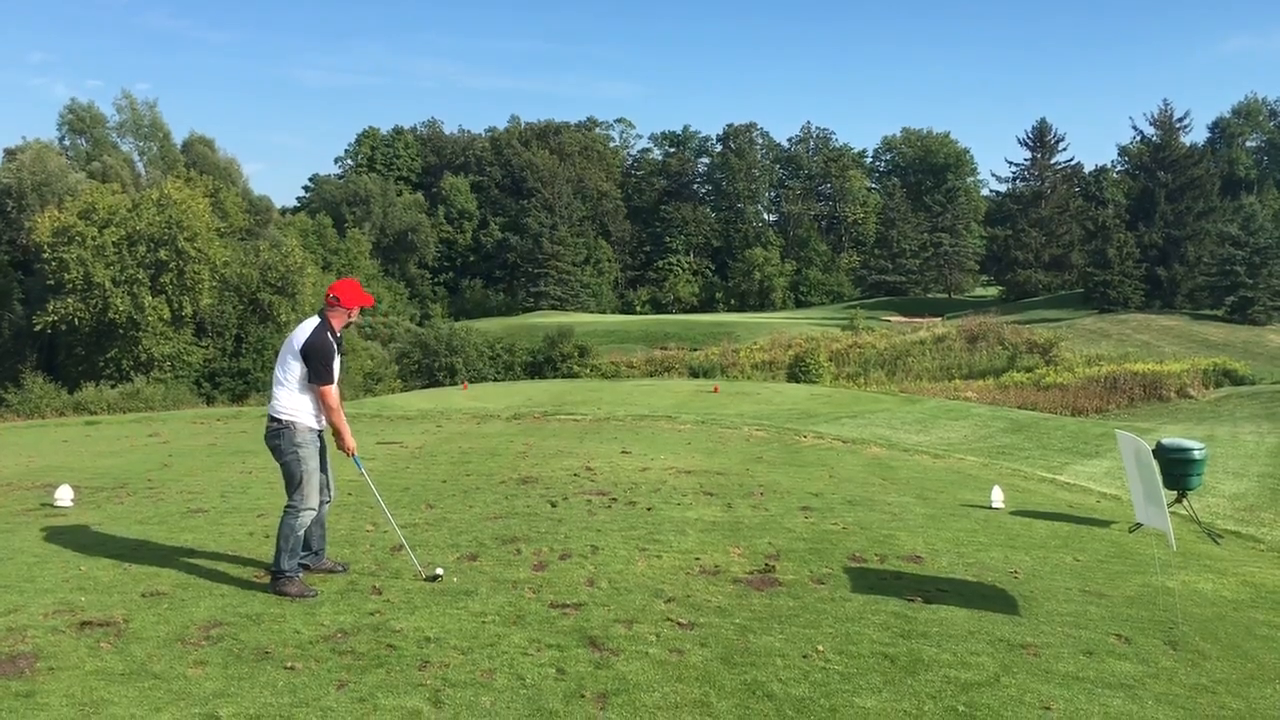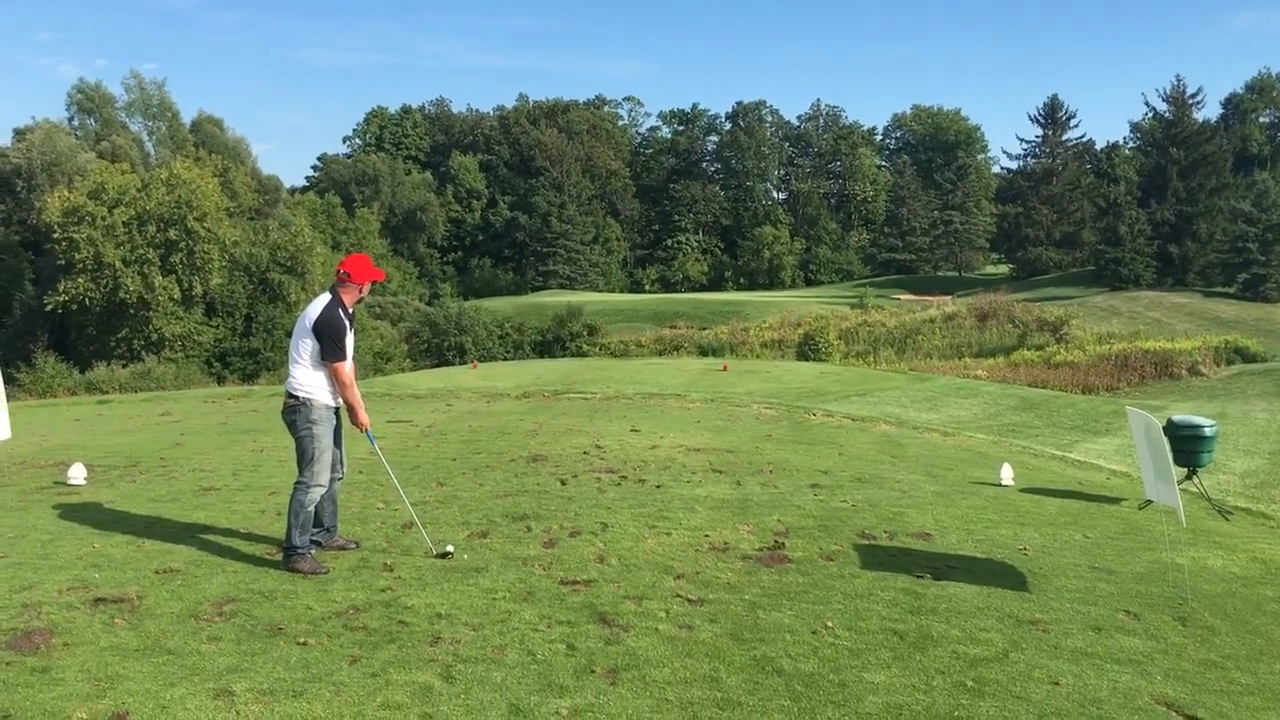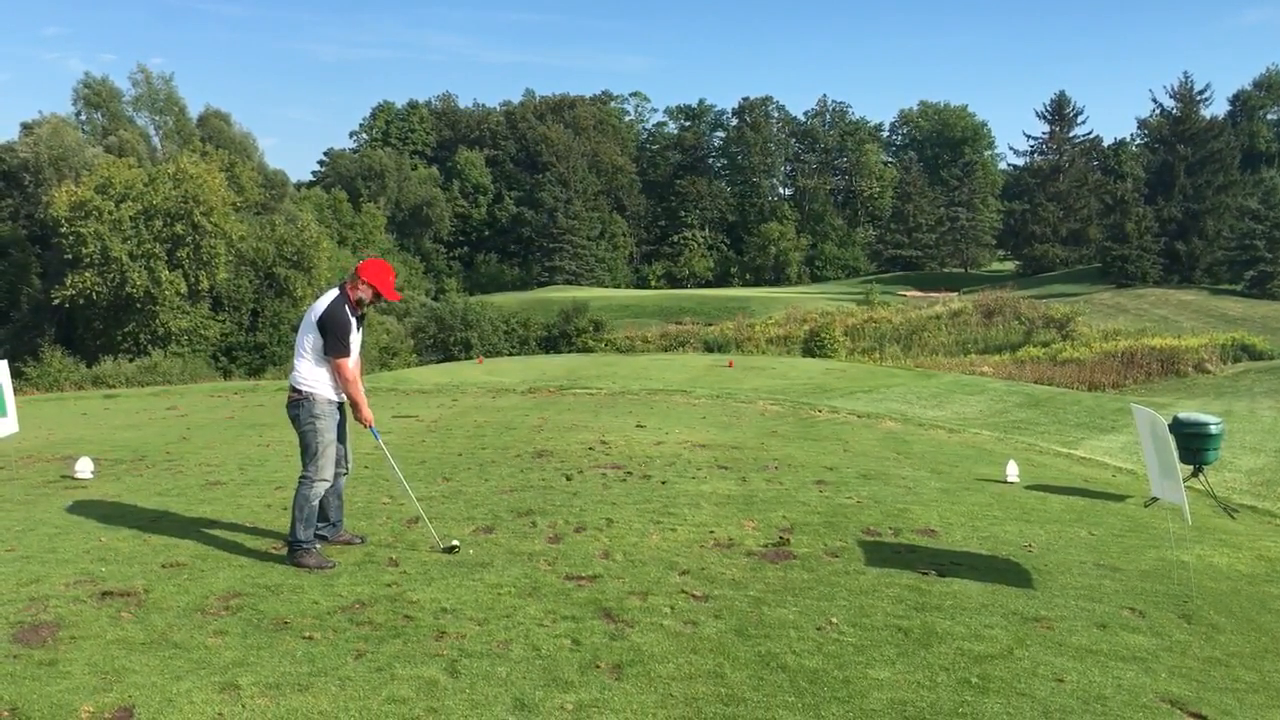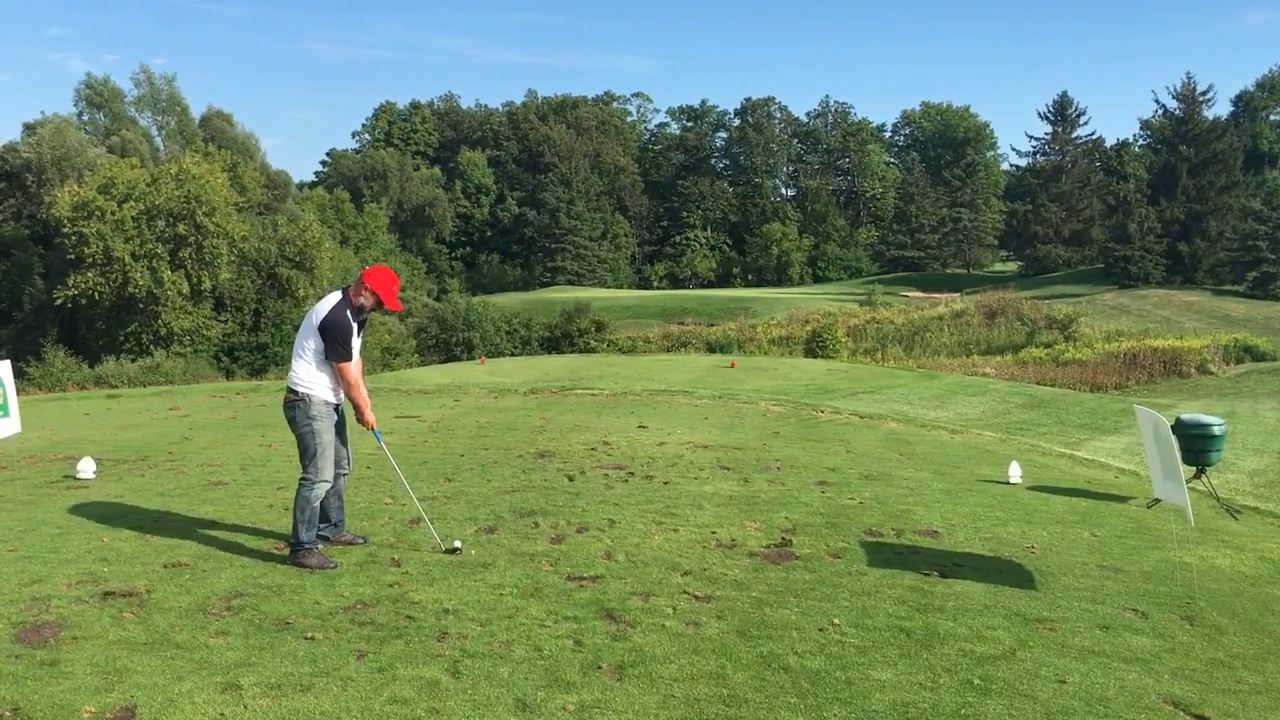
dt=0.7s
person 1, frame 1
left shoulder: (326, 333)
right shoulder: (318, 341)
left elbow: (331, 389)
right elbow: (327, 398)
left wrist: (341, 428)
right wrist: (344, 434)
left hip: (307, 427)
right hip: (292, 429)
left knee: (321, 495)
right knee: (304, 502)
left ankle: (312, 557)
right ankle: (284, 576)
person 1, frame 2
left shoulder: (338, 309)
right shoulder: (330, 317)
left elbow: (346, 365)
right elbow: (340, 374)
left wrist: (355, 402)
right wrist: (358, 410)
left hip: (325, 404)
right hip: (310, 406)
left knee: (333, 473)
right knee: (313, 479)
left ankle: (323, 534)
right ankle: (295, 552)
person 1, frame 3
left shoulder: (353, 308)
right shoulder: (335, 313)
left elbow: (353, 359)
right elbow: (343, 371)
left wrist: (360, 398)
right wrist: (361, 406)
left hip: (330, 400)
right hip: (313, 401)
left knee: (338, 468)
right knee: (318, 474)
left ankle: (329, 529)
right ankle: (300, 547)
person 1, frame 4
left shoulder: (354, 310)
right shoulder: (338, 317)
left elbow: (354, 358)
right elbow: (345, 374)
left wrist: (364, 398)
right wrist: (363, 409)
left hip: (329, 400)
right hip: (309, 401)
left knee: (338, 467)
right knee: (318, 474)
left ankle: (331, 529)
right ankle: (302, 548)
